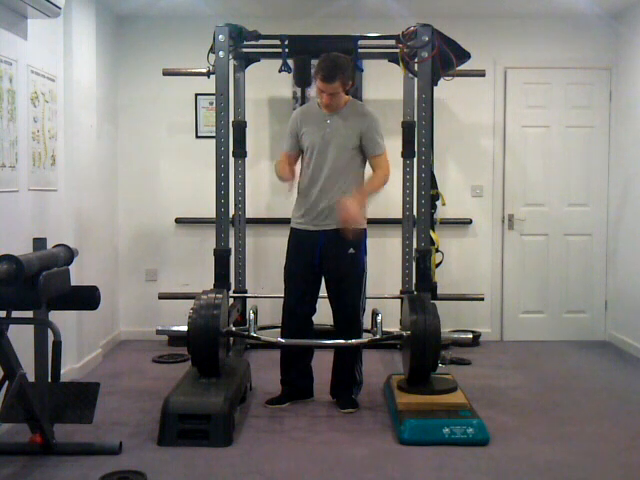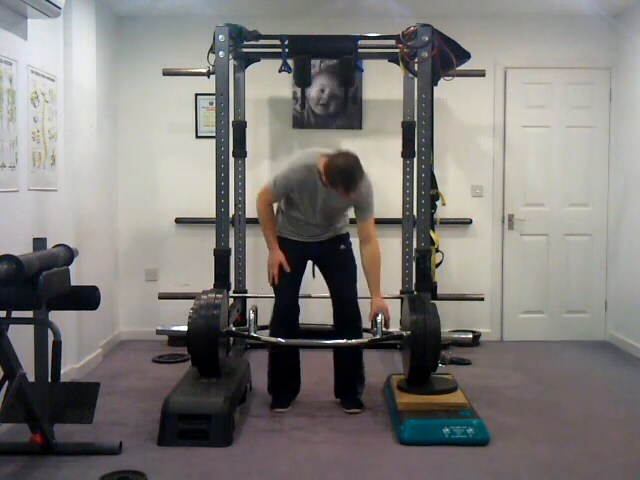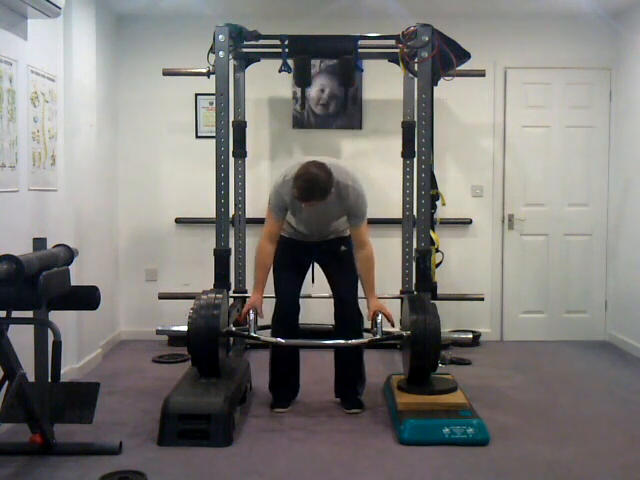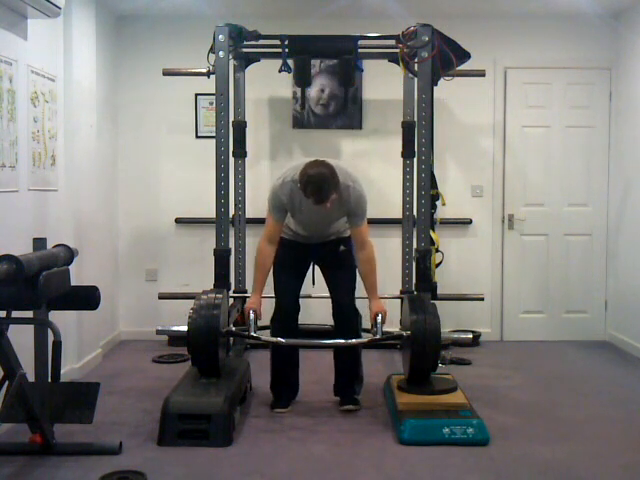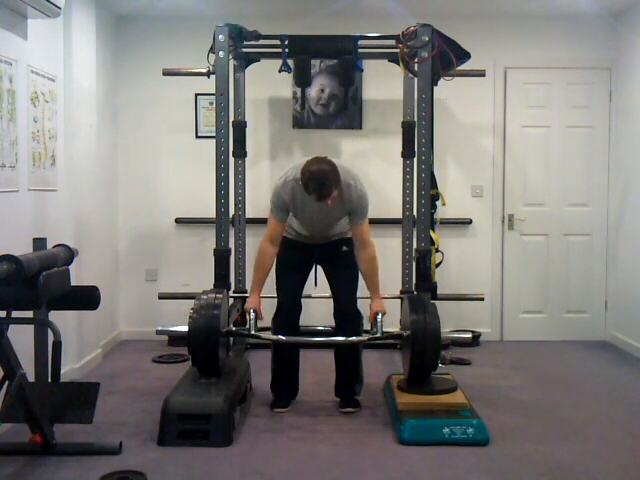
dt=1s
person 1, frame 1
left shoulder: (364, 119)
right shoulder: (301, 116)
left elbow: (382, 171)
right elbow: (285, 162)
left wrist: (358, 200)
right wrist: (286, 171)
left hip: (345, 231)
right hip: (303, 229)
left knee: (348, 315)
right knee: (295, 312)
left ankle: (346, 389)
right ankle: (295, 385)
person 1, frame 2
left shoulder: (362, 184)
right shoulder: (298, 171)
left elbow: (368, 240)
right elbow: (264, 200)
left wrist: (376, 295)
right wrist: (273, 249)
left hip: (334, 238)
right hip: (290, 238)
left knee: (348, 308)
right knee: (285, 310)
left ankle: (349, 390)
right ankle: (282, 390)
person 1, frame 3
left shoulder: (351, 191)
right shoulder: (284, 186)
left elbow: (362, 246)
right elbow: (269, 240)
left wrist: (372, 297)
right wrist: (257, 292)
left hip: (336, 240)
right hip: (292, 240)
left knee: (348, 307)
right knee: (285, 308)
left ankle: (350, 391)
right ankle: (282, 391)
person 1, frame 4
left shoulder: (353, 191)
right shoulder: (283, 188)
left elbow: (363, 246)
right elbow: (269, 242)
left wrist: (374, 299)
right wrist: (256, 294)
left hip: (336, 241)
right hip: (292, 241)
left knee: (346, 309)
right knee: (285, 310)
left ankle: (348, 391)
right ankle: (283, 392)
person 1, frame 5
left shoulder: (354, 190)
right shoulder: (285, 187)
left elbow: (364, 246)
right elbow: (271, 242)
left wrist: (375, 297)
right wrist: (255, 294)
left hip: (339, 241)
right hip: (295, 241)
left knee: (347, 311)
right knee: (287, 310)
left ankle: (348, 392)
right ankle: (283, 392)
